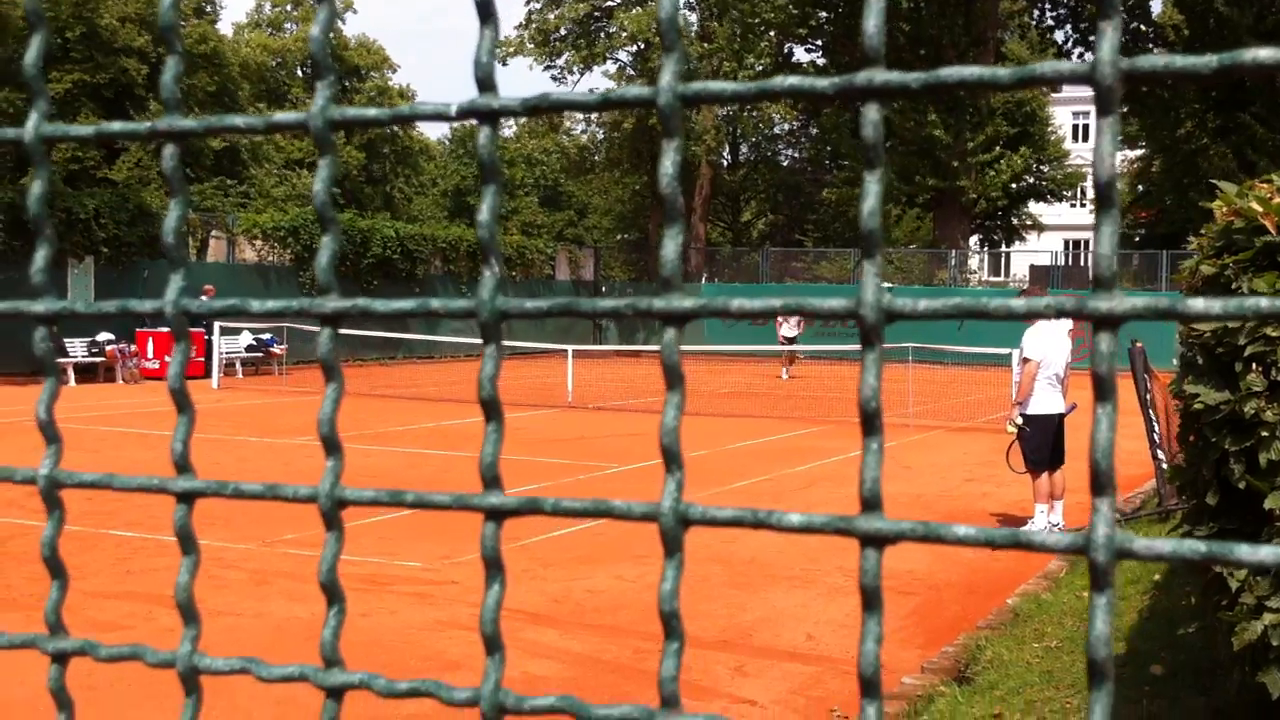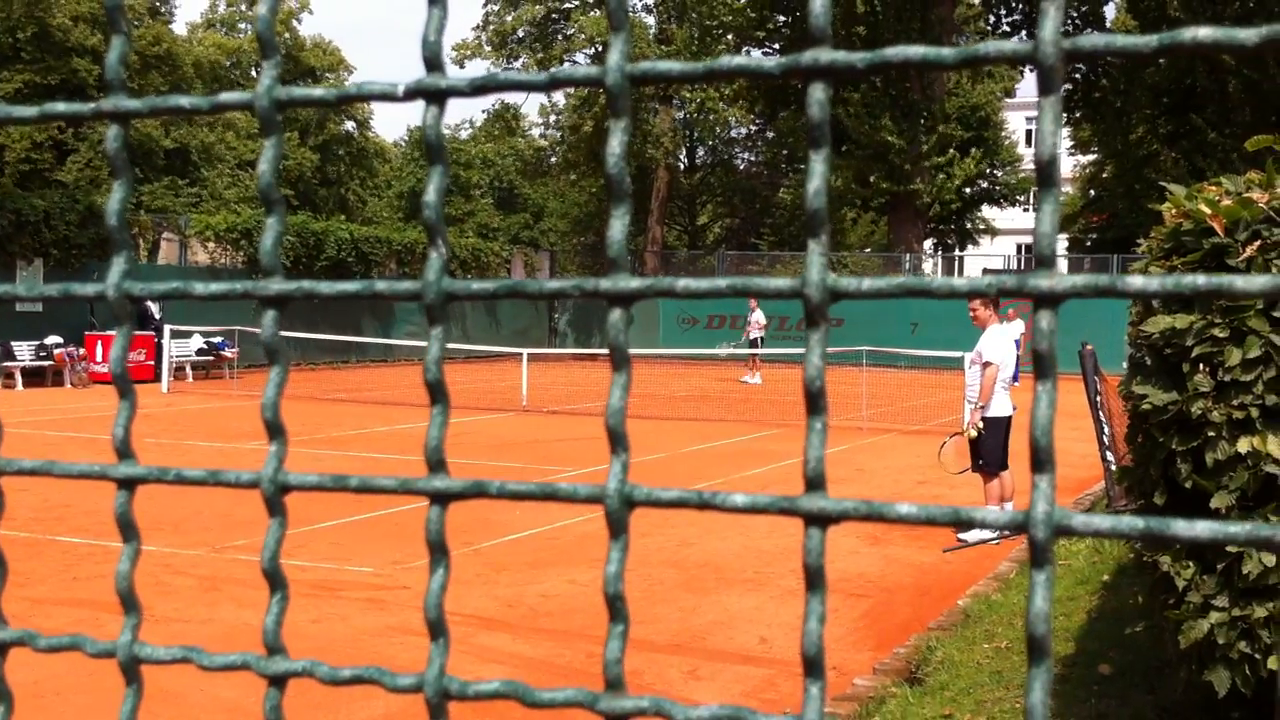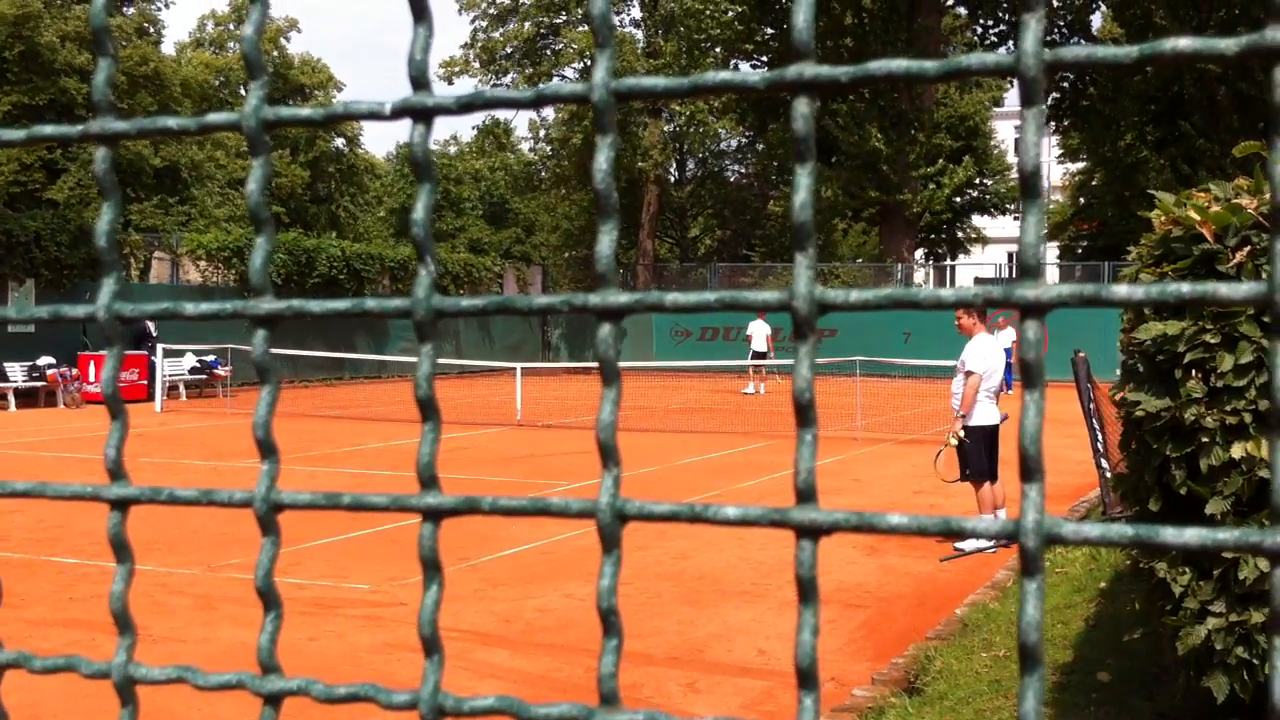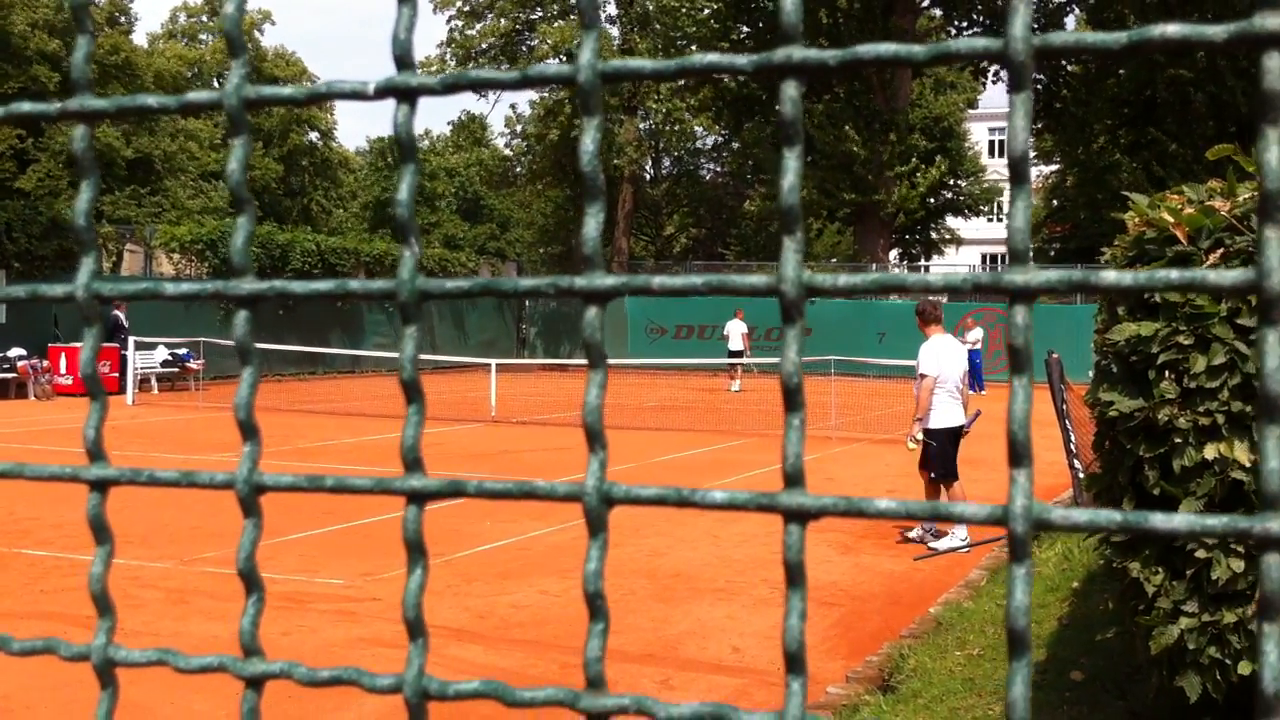
dt=0.7s
person 1, frame 1
left shoulder: (1034, 333)
right shoulder: (1062, 333)
left elbow: (1030, 372)
right elbow: (1065, 374)
left wrist: (1016, 405)
left hip: (1036, 410)
right hip: (1055, 408)
left knee: (1038, 469)
right knee: (1054, 466)
left ankle: (1039, 523)
right ankle: (1056, 519)
person 1, frame 2
left shoulder: (991, 337)
right shoulder: (1002, 335)
left elbow: (990, 375)
left wrist: (978, 409)
left hip: (989, 413)
right hip: (1001, 411)
left knee: (988, 471)
right knee: (1001, 468)
left ankle: (989, 528)
person 1, frame 3
left shoulder: (976, 346)
right shoulder: (994, 345)
left elbow: (973, 384)
left wrist: (959, 417)
left hip: (974, 421)
right hip: (989, 419)
left knee: (979, 479)
right knee: (991, 478)
left ankle: (986, 536)
person 1, frame 4
left shoulder: (930, 348)
right shoulder: (958, 346)
left elbow: (926, 388)
right elbow: (964, 386)
left wrist: (916, 421)
right wrist: (963, 417)
left hip: (938, 423)
right hip: (954, 420)
left knee: (948, 479)
right knee: (928, 473)
left ankle: (960, 534)
right ankle: (928, 528)
